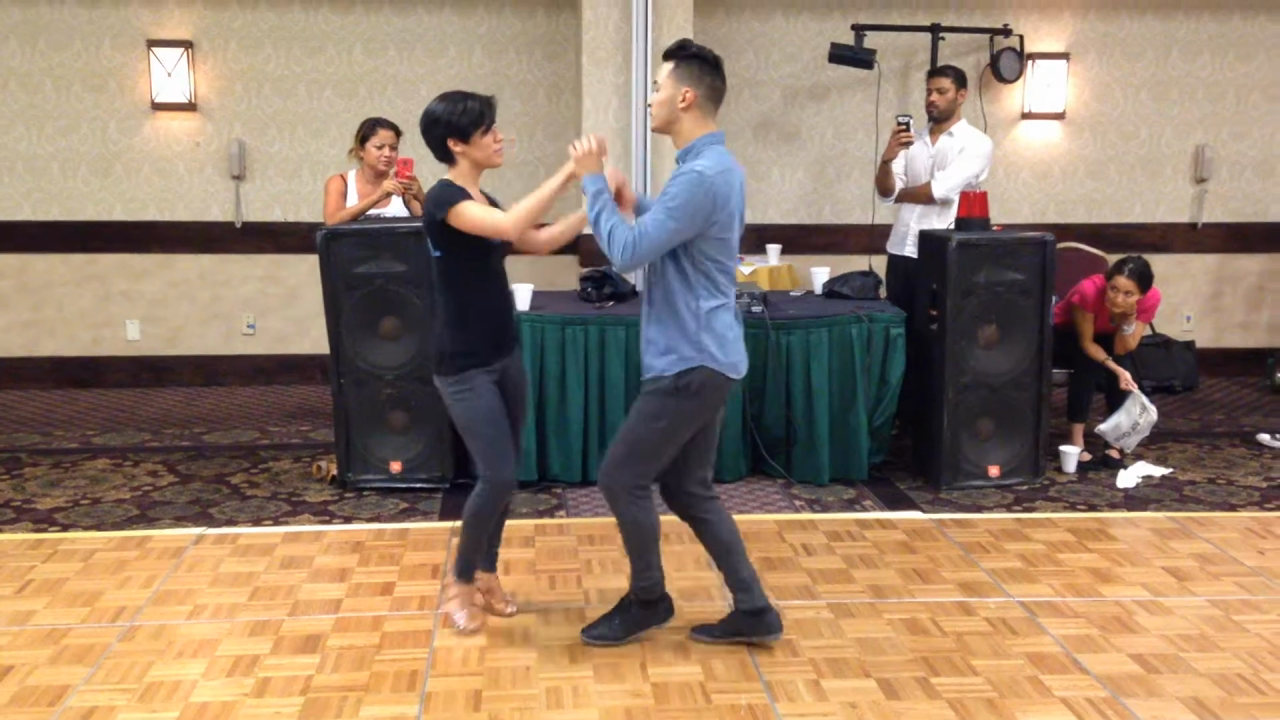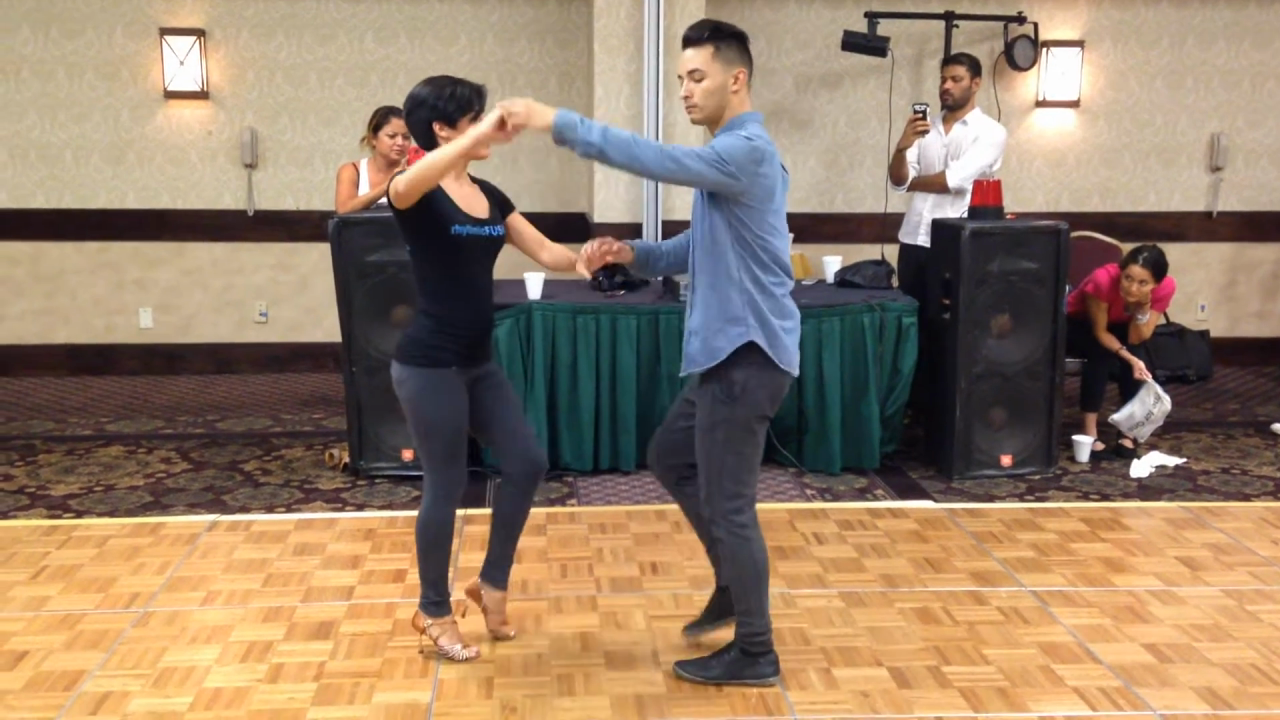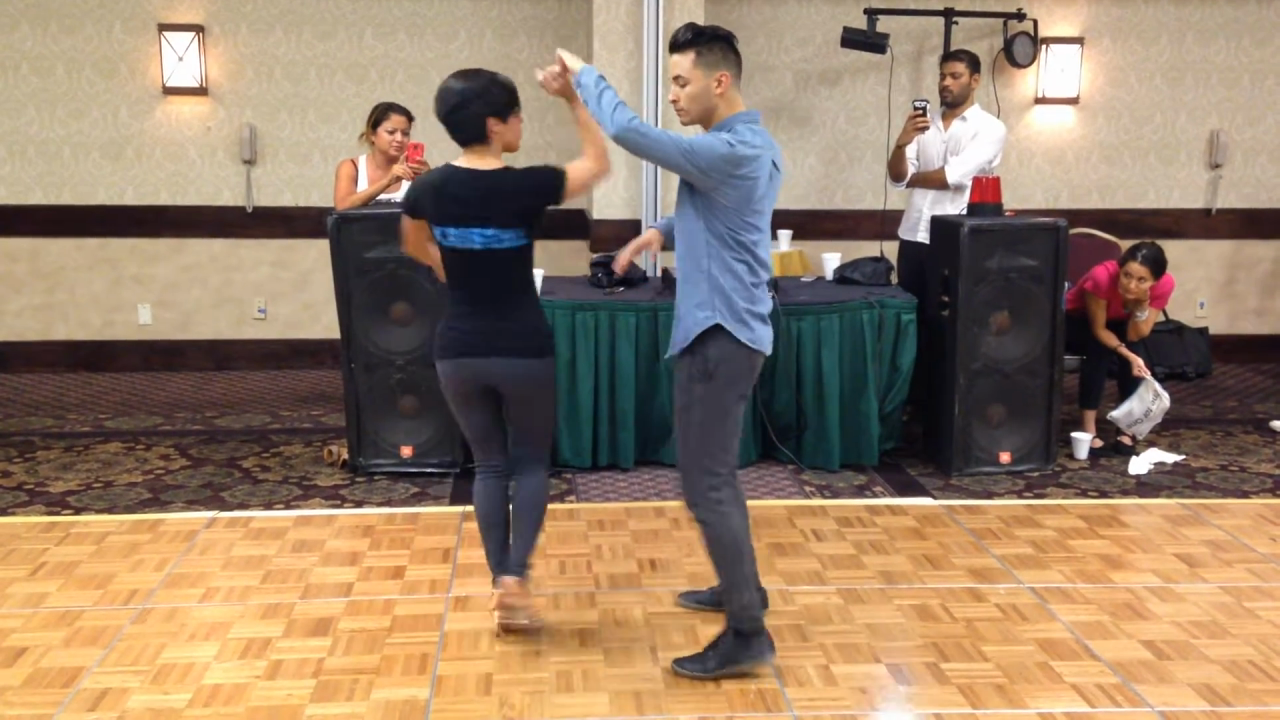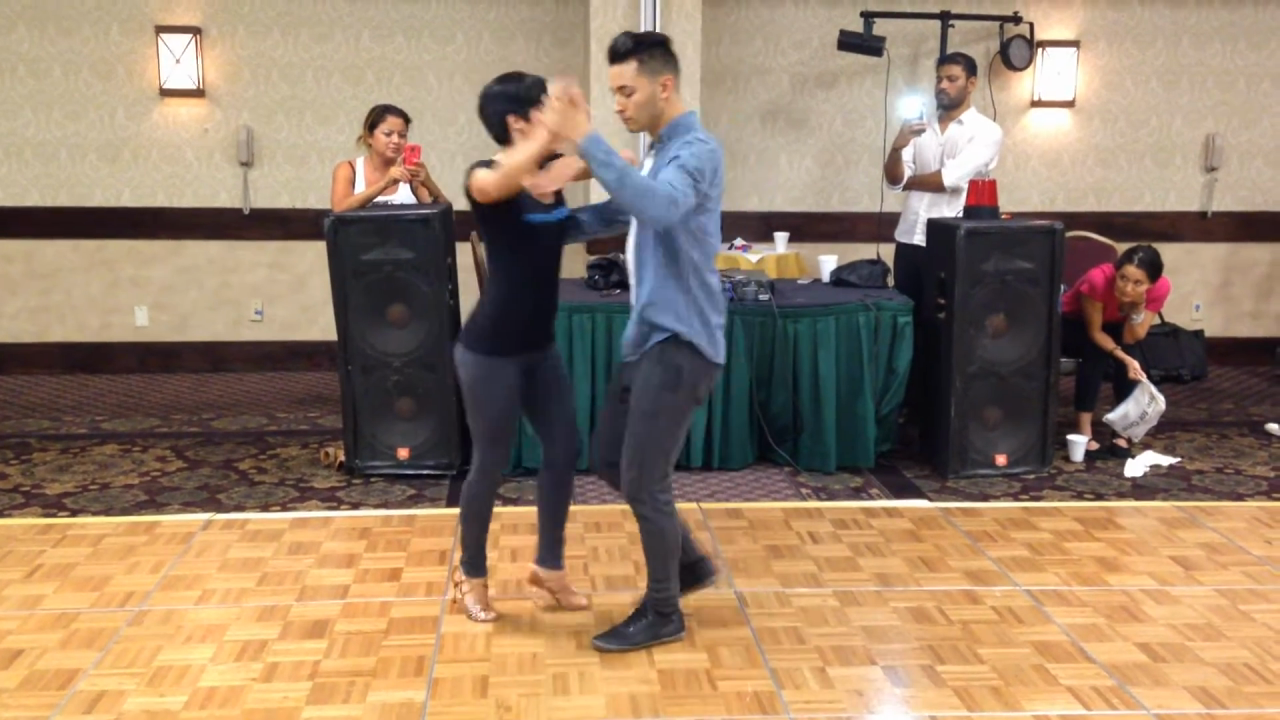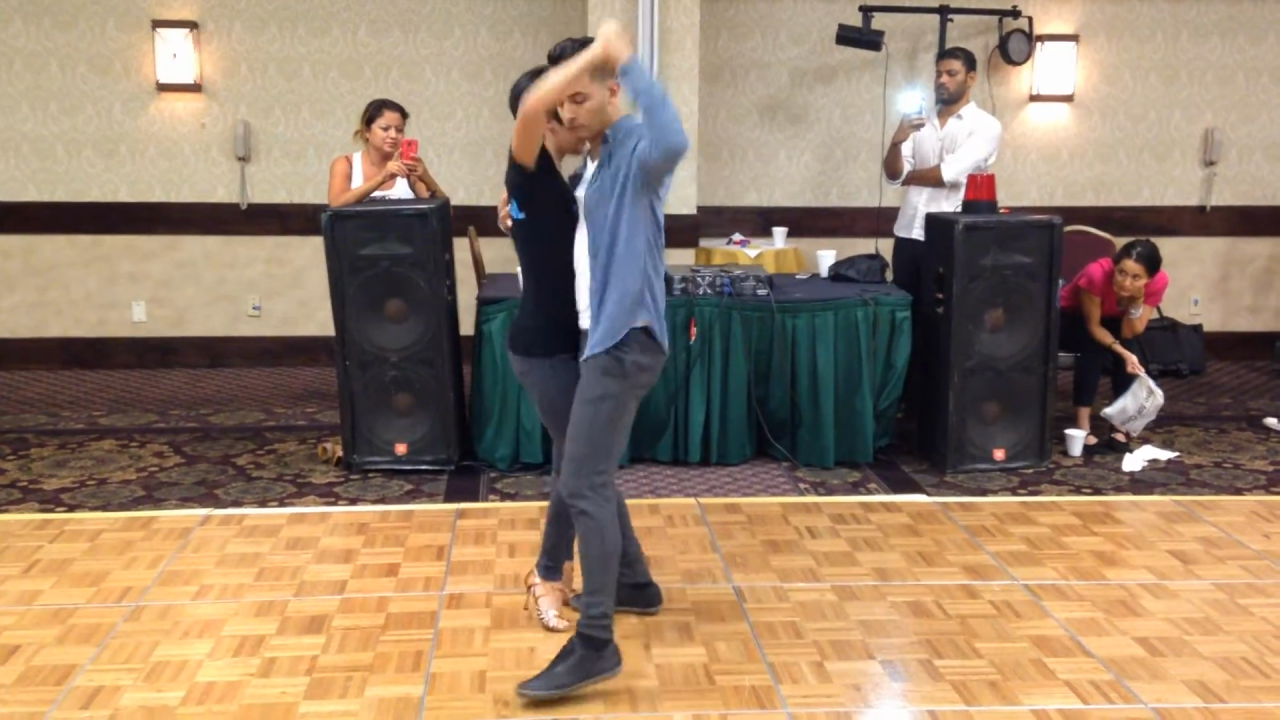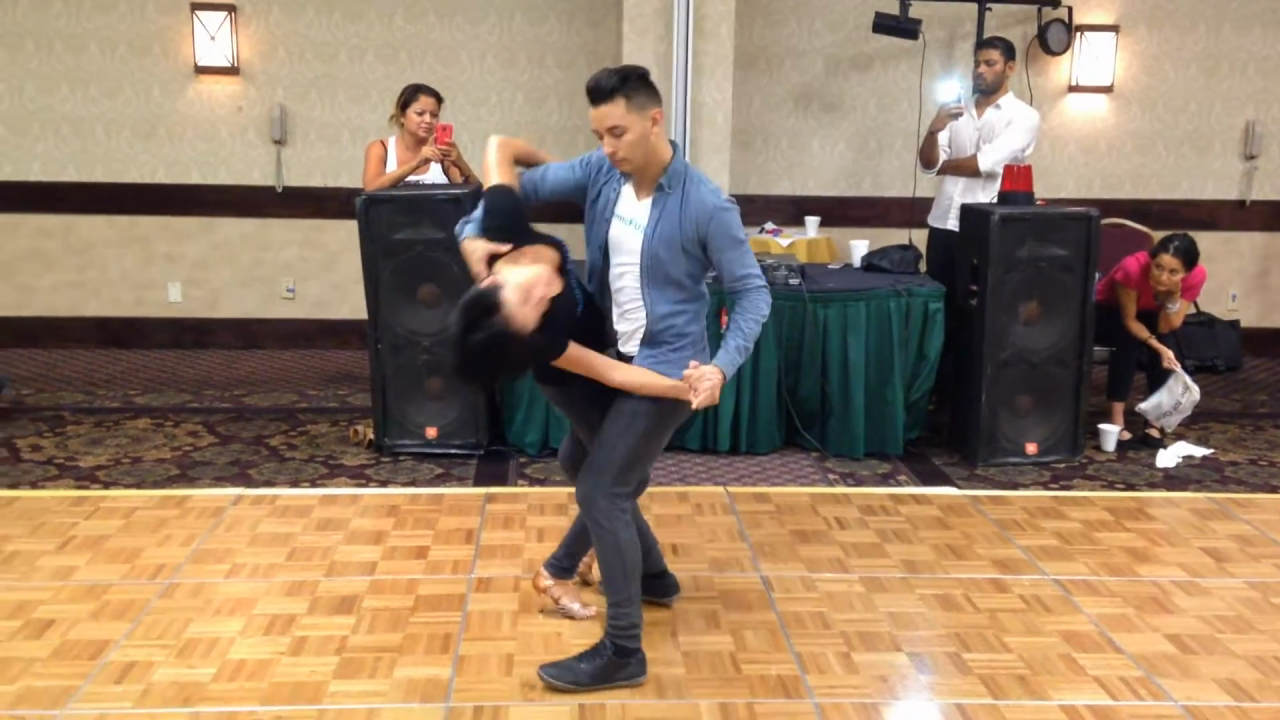
dt=0.7s
person 1, frame 1
left shoulder: (703, 177)
right shoulder: (707, 167)
left elbow: (627, 253)
left wrist: (593, 183)
right wrist: (635, 206)
left hip: (693, 362)
right hip: (690, 358)
left knee: (621, 478)
right knee: (688, 489)
left ankle: (646, 599)
right ankle: (753, 610)
person 1, frame 2
left shoulder: (747, 151)
right shoulder: (732, 156)
left elbow: (656, 160)
right elbow: (697, 250)
left wrist: (560, 123)
right wrist: (632, 253)
left hip: (747, 355)
right hip: (726, 352)
left knee: (726, 504)
right knee: (670, 464)
left ankle: (754, 651)
right ankle: (735, 592)
person 1, frame 3
left shoulder: (729, 151)
right shoulder: (752, 146)
left elbow: (629, 133)
left wrist: (584, 74)
right wrist: (662, 231)
left hip: (719, 336)
right hip: (724, 333)
left knee: (709, 484)
right knee: (711, 472)
left ankle: (745, 634)
right ankle: (742, 586)
person 1, frame 4
left shoulder: (694, 150)
right shoulder: (660, 151)
left elbow: (660, 210)
right elbow: (610, 214)
left wrist: (584, 145)
left hip: (679, 341)
right hip: (648, 336)
left knee: (644, 478)
right knee: (611, 459)
left ankle: (662, 612)
right ankle: (687, 561)
person 1, frame 5
left shoulder: (638, 148)
right shoulder: (593, 161)
left elbow: (676, 141)
left wrist: (628, 60)
left hip: (626, 338)
right hip: (601, 335)
left knee: (581, 483)
right knee: (593, 474)
left ankle: (595, 643)
right ankle: (634, 583)
person 1, frame 6
left shoulder: (707, 207)
right shoulder: (599, 173)
left elbow: (752, 294)
right elbow: (525, 184)
left wrist: (721, 366)
right wrist: (474, 232)
left hip: (670, 368)
right hip: (616, 358)
left knee: (601, 490)
right knee: (583, 462)
left ankle: (622, 652)
right ankle: (650, 572)
person 2, frame 1
left shoulder: (481, 199)
right shoulder: (444, 199)
left elbow: (537, 239)
right elbow: (511, 225)
left wrist: (591, 211)
right wrist: (568, 172)
left hip: (504, 356)
right hip: (464, 367)
left knee: (505, 474)
right knee: (499, 475)
left ankle: (486, 572)
right ankle: (461, 580)
person 2, frame 2
left shoulder: (490, 197)
right shoulder: (416, 195)
left elbow: (545, 251)
right elbow: (414, 178)
left wrist: (583, 258)
right wrist: (483, 132)
left hip: (481, 361)
right hip: (428, 363)
left knee: (527, 464)
right knee: (446, 486)
left ankle: (491, 585)
right ankle: (433, 612)
person 2, frame 3
left shoulder: (428, 187)
right shoulder: (524, 185)
left elbow: (413, 245)
right elbow: (597, 163)
right wrist: (571, 96)
left hip: (457, 351)
right hip: (523, 350)
left knee: (490, 466)
right knee: (531, 464)
left ankle: (503, 585)
right ankle: (515, 579)
person 2, frame 4
left shoulder: (550, 176)
right shoulder: (485, 176)
right elbow: (497, 185)
left wrist: (573, 161)
right wrist: (556, 139)
left hip: (540, 346)
right hip: (490, 349)
left knee: (564, 453)
right knee: (490, 461)
left ankle: (549, 568)
right ankle: (471, 573)
person 2, frame 5
left shoulder: (554, 175)
right shoulder: (529, 165)
right elbow: (530, 105)
left hip: (563, 341)
right hip: (543, 347)
left ankle: (560, 566)
right ankle: (548, 576)
person 2, frame 6
left shoulder: (503, 227)
right shoulder: (546, 340)
right elbow: (614, 375)
right wrist: (686, 390)
left hip: (593, 337)
right ankle: (558, 575)
person 3, frame 1
left shoulder: (976, 142)
right shoulder: (913, 139)
left elbow: (941, 190)
right elbow: (885, 193)
left wrist: (900, 193)
right wrist: (887, 159)
right hip: (902, 251)
right ankle: (903, 410)
person 3, frame 2
left shoulder: (991, 132)
right shoulder: (925, 127)
left elbow: (956, 180)
right elbow: (897, 181)
left wrist: (912, 182)
right wrist: (902, 147)
right hip: (913, 240)
person 3, frame 3
left shoulder: (990, 128)
right shoulder: (924, 124)
left elbow: (955, 176)
right elbow: (897, 178)
left wrist: (912, 178)
right wrist: (901, 144)
right hip: (913, 235)
person 3, frame 4
left shoulder: (986, 131)
right shoulder: (922, 126)
left elbow: (944, 176)
right elbow: (894, 178)
left wrist: (907, 187)
right wrist: (897, 148)
right hip: (910, 255)
right ankle: (909, 401)
person 3, frame 5
left shoulder: (985, 125)
right shoulder: (920, 121)
left elbow: (950, 173)
right elbow: (892, 174)
left wrist: (909, 176)
right wrist: (896, 142)
right hip: (909, 233)
right knee: (906, 314)
right ankle: (907, 392)
person 3, frame 6
left shoulder: (1023, 116)
right shoulder: (958, 111)
left elbow: (986, 163)
right elbow: (928, 164)
left wrist: (943, 166)
right wrist: (933, 131)
right hip: (943, 223)
right ankle: (941, 385)
person 4, frame 1
left shoulder: (1151, 298)
right shoulder: (1089, 290)
left elbow: (1122, 350)
right elbow: (1086, 343)
left wrist: (1130, 316)
right wrist: (1116, 369)
left hip: (1106, 338)
right hip: (1065, 336)
left knee: (1122, 361)
right knee: (1088, 363)
right ankle: (1076, 442)
person 4, frame 2
left shoulder: (1165, 288)
right shoulder: (1103, 279)
left elbow: (1136, 340)
right elbow: (1099, 332)
left wrist: (1144, 306)
right wrist: (1130, 358)
left hip: (1119, 327)
right hip: (1078, 325)
left knee: (1136, 350)
right knee: (1102, 352)
right ankle: (1089, 432)
person 4, frame 3
left shoulder: (1164, 285)
right shoulder: (1102, 277)
left elbow: (1135, 336)
right elbow: (1098, 329)
left wrist: (1143, 303)
right wrist: (1129, 356)
left hip: (1118, 324)
right hip: (1076, 322)
left knee: (1135, 347)
right knee: (1100, 349)
right ankle: (1088, 430)
person 4, frame 4
left shoulder: (1160, 288)
right shoulder: (1098, 280)
left elbow: (1130, 339)
right elbow: (1094, 332)
left wrist: (1138, 306)
right wrist: (1124, 358)
left hip: (1113, 327)
right hip: (1072, 325)
left knee: (1131, 351)
right knee: (1096, 351)
right ankle: (1084, 433)
person 4, frame 5
left shoulder: (1158, 282)
right shoulder: (1096, 274)
left elbow: (1129, 333)
right elbow: (1092, 326)
left wrist: (1137, 301)
right wrist: (1122, 353)
left hip: (1112, 321)
right hip: (1070, 320)
left knee: (1128, 344)
right knee: (1094, 346)
left ankle: (1120, 426)
right ankle: (1082, 427)
person 4, frame 6
left shoulder: (1196, 276)
right shoulder: (1132, 267)
left elbow: (1166, 328)
right elbow: (1129, 320)
left wrist: (1174, 295)
right wrist: (1158, 347)
left hip: (1149, 316)
right hip: (1107, 314)
left knee: (1164, 340)
right knee: (1130, 341)
left ankle: (1154, 422)
right ankle: (1116, 422)
